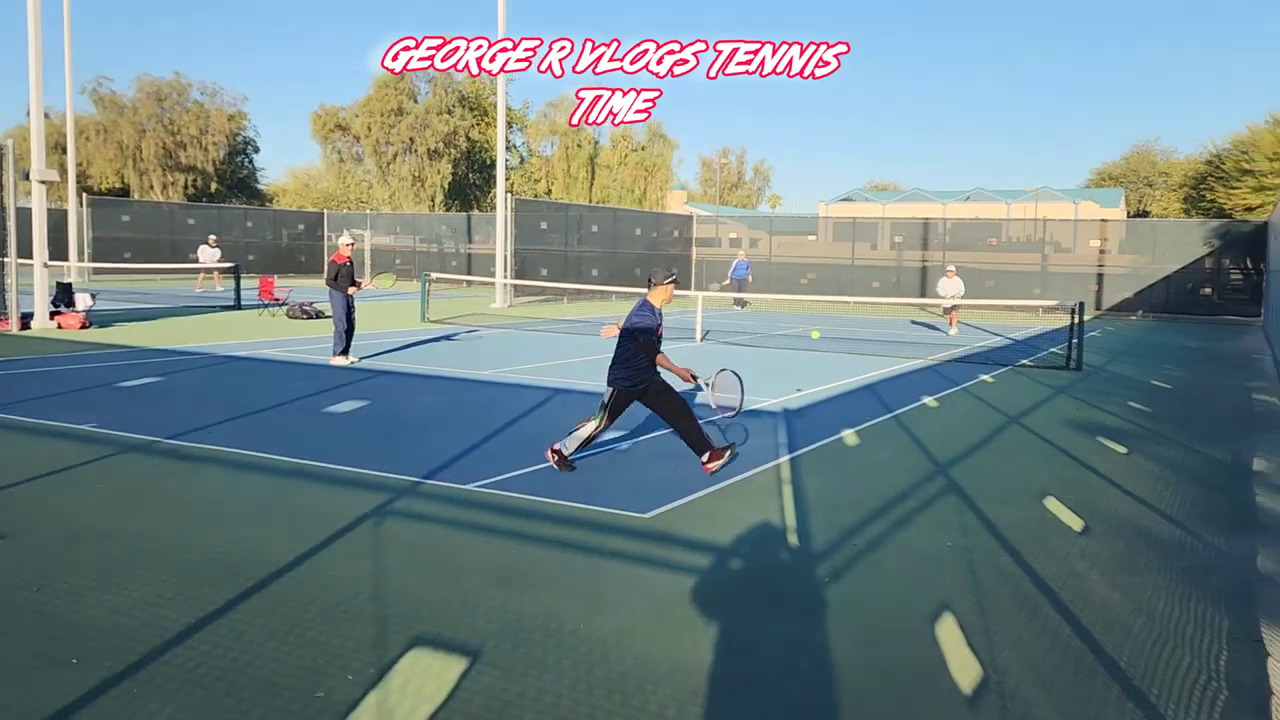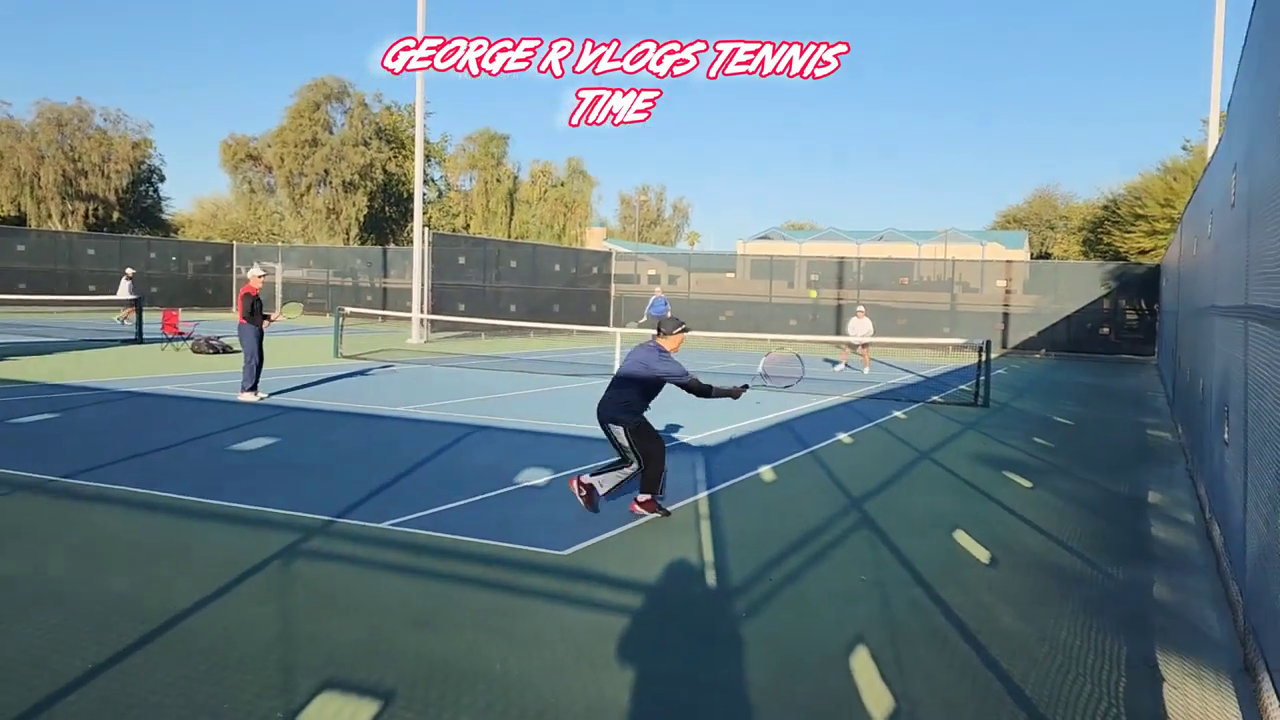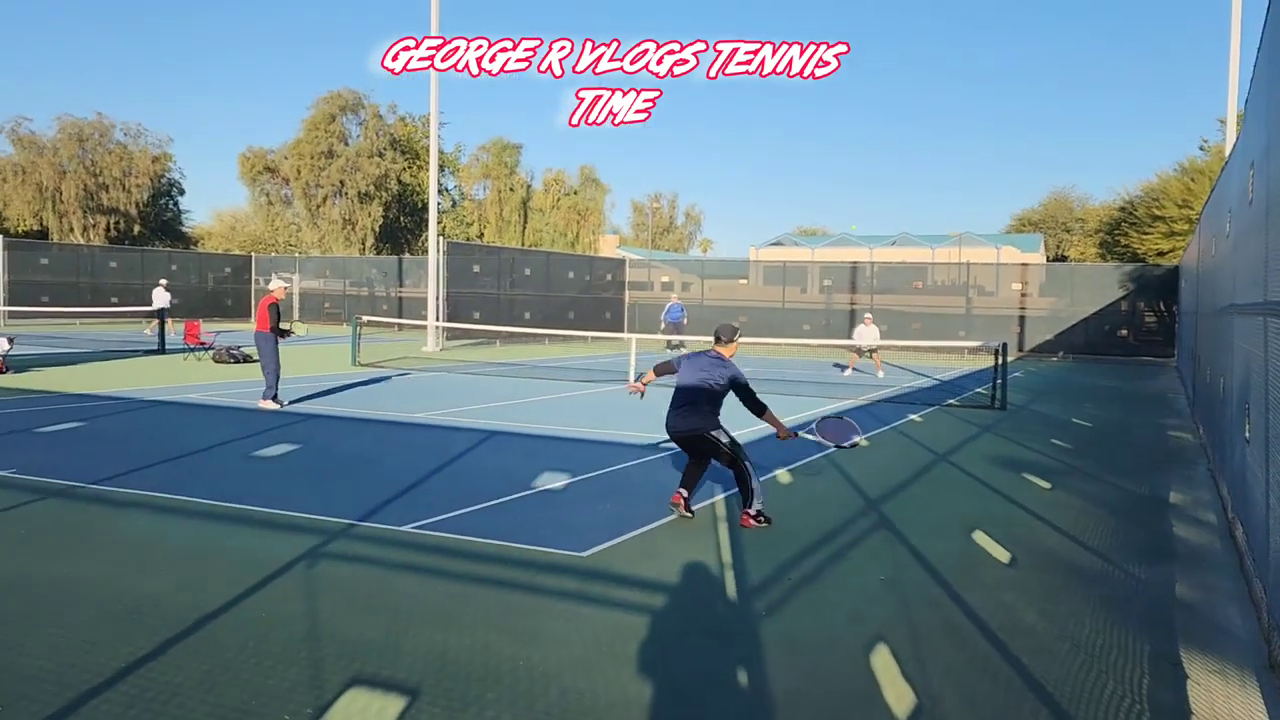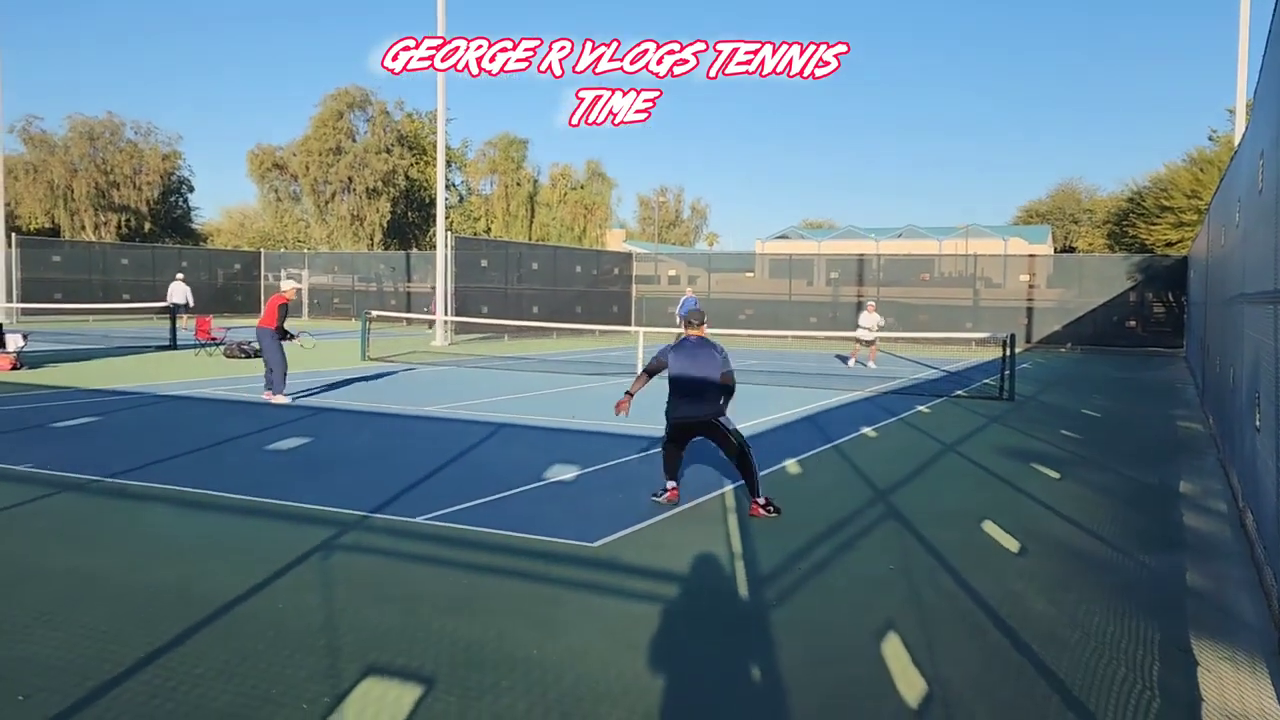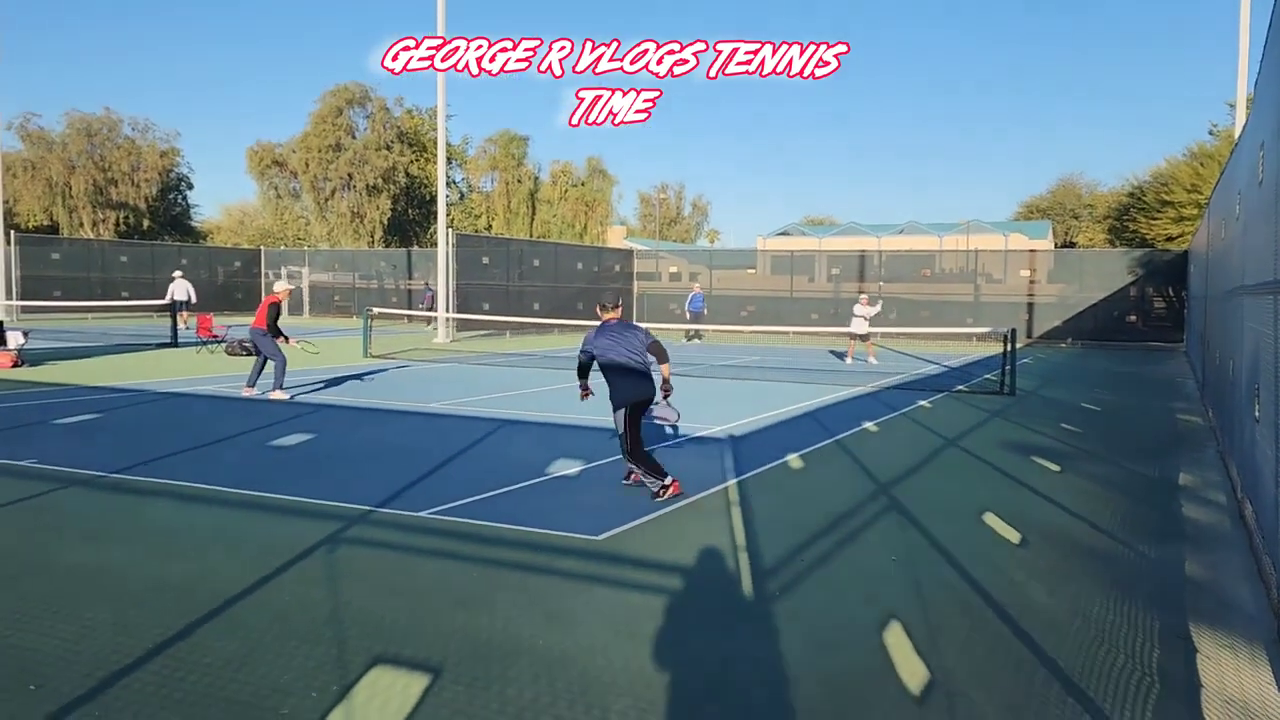
dt=0.3s
person 1, frame 1
left shoulder: (652, 310)
right shoulder: (645, 315)
right elbow: (651, 354)
left wrist: (620, 329)
right wrist: (677, 371)
left hip: (647, 377)
right hip: (624, 382)
left knee: (678, 408)
right knee: (600, 422)
left ankle: (708, 456)
right ankle: (559, 452)
person 1, frame 2
left shoulder: (642, 350)
right shoulder: (666, 364)
right elbow: (698, 389)
right wrist: (730, 392)
left hip: (622, 412)
right hip: (615, 415)
left knee: (657, 447)
right knee: (634, 462)
left ankle: (644, 499)
right ankle: (586, 483)
person 1, frame 3
left shoulder: (690, 359)
right shoulder: (730, 371)
left elbow: (660, 369)
right elbow: (754, 405)
left wrist: (642, 383)
right wrist: (779, 426)
left hip: (674, 426)
right hip: (703, 426)
left knee: (698, 457)
right knee: (740, 462)
left ankle: (681, 497)
right ankle: (752, 513)
person 1, frame 4
left shoulder: (671, 350)
right shoulder: (717, 350)
left elbow: (647, 373)
right elbow: (729, 386)
left wrist: (628, 395)
right wrist: (721, 407)
left hip: (678, 416)
right hip: (710, 414)
left knee: (671, 447)
right knee: (741, 452)
left ankle: (671, 490)
right ankle: (758, 501)
person 1, frame 5
left shoulder: (593, 337)
right shoulder: (637, 330)
left elbow: (583, 370)
right elbow: (662, 355)
left wrist: (584, 387)
right wrist: (666, 382)
left hip: (624, 397)
right hip: (647, 391)
left knee: (632, 448)
right knee: (630, 435)
left ankle: (667, 484)
right ankle: (637, 470)
